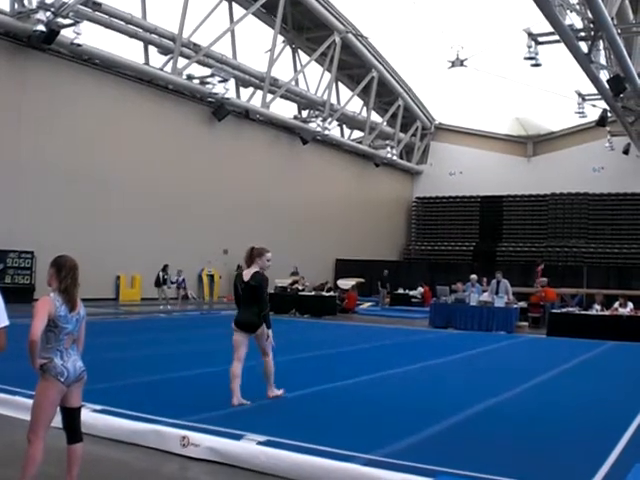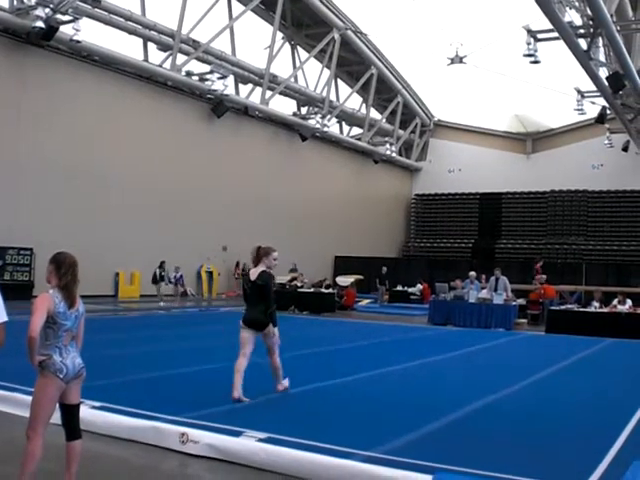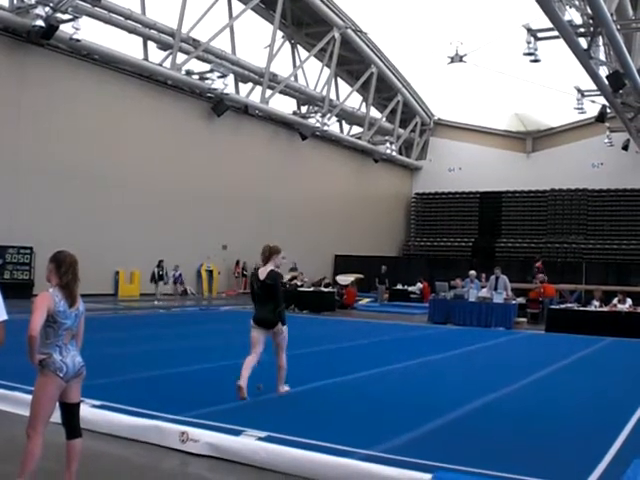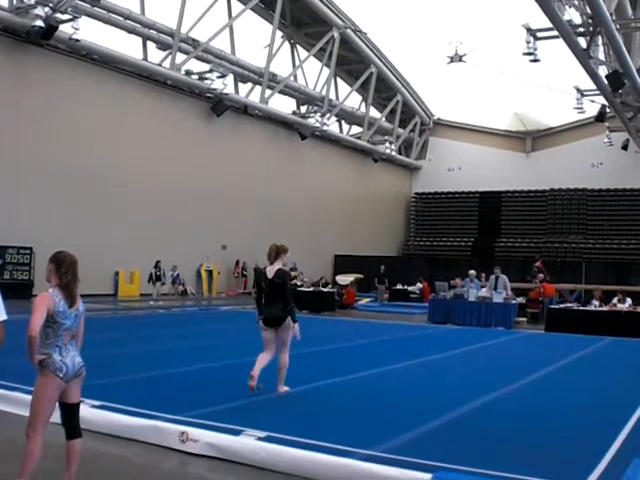
dt=0.1s
person 1, frame 1
left shoulder: (47, 302)
right shoulder: (79, 304)
left elbow: (34, 337)
left wrist: (34, 360)
left hip: (55, 371)
right hip: (76, 368)
left knee: (36, 436)
right knee: (74, 431)
person 1, frame 2
left shoulder: (46, 299)
right shoulder: (78, 301)
left elbow: (33, 333)
left wrist: (33, 357)
left hip: (54, 368)
right hip: (75, 365)
left knee: (35, 432)
right knee: (73, 427)
person 1, frame 3
left shoulder: (46, 298)
right shoulder: (78, 300)
left elbow: (34, 332)
left wrist: (34, 356)
left hip: (54, 367)
right hip: (75, 364)
left knee: (35, 431)
right knee: (73, 426)
person 1, frame 4
left shoulder: (46, 298)
right shoulder: (78, 300)
left elbow: (33, 333)
left wrist: (33, 356)
left hip: (54, 367)
right hip: (75, 364)
left knee: (34, 432)
right knee: (73, 426)
person 2, frame 1
left shoulder: (239, 276)
right shoulder: (261, 278)
right elbow: (264, 305)
right wrist: (269, 328)
left hip: (240, 321)
right hip: (256, 321)
left knee: (238, 359)
right knee: (267, 355)
left ankle: (236, 397)
right ankle: (271, 390)
person 2, frame 2
left shoulder: (246, 275)
right shoulder: (268, 276)
right elbow: (270, 303)
right wrist: (275, 326)
left hip: (248, 319)
right hip: (263, 319)
left knee: (243, 355)
right knee: (273, 353)
left ankle: (236, 391)
right ankle: (280, 384)
person 2, frame 3
left shoulder: (255, 274)
right shoulder: (276, 276)
right elbow: (279, 302)
right wrist: (284, 324)
left hip: (258, 317)
right hip: (274, 318)
left knee: (254, 354)
right knee: (281, 353)
left ankle: (242, 382)
right ankle: (280, 386)
person 2, frame 4
left shoulder: (262, 273)
right shoulder: (284, 274)
left elbow: (258, 297)
right elbow: (288, 300)
left wrist: (260, 314)
right wrist: (295, 322)
left hip: (266, 316)
right hip: (282, 316)
left knee: (268, 351)
right knee: (283, 352)
left ankle: (255, 373)
right ankle: (280, 386)
